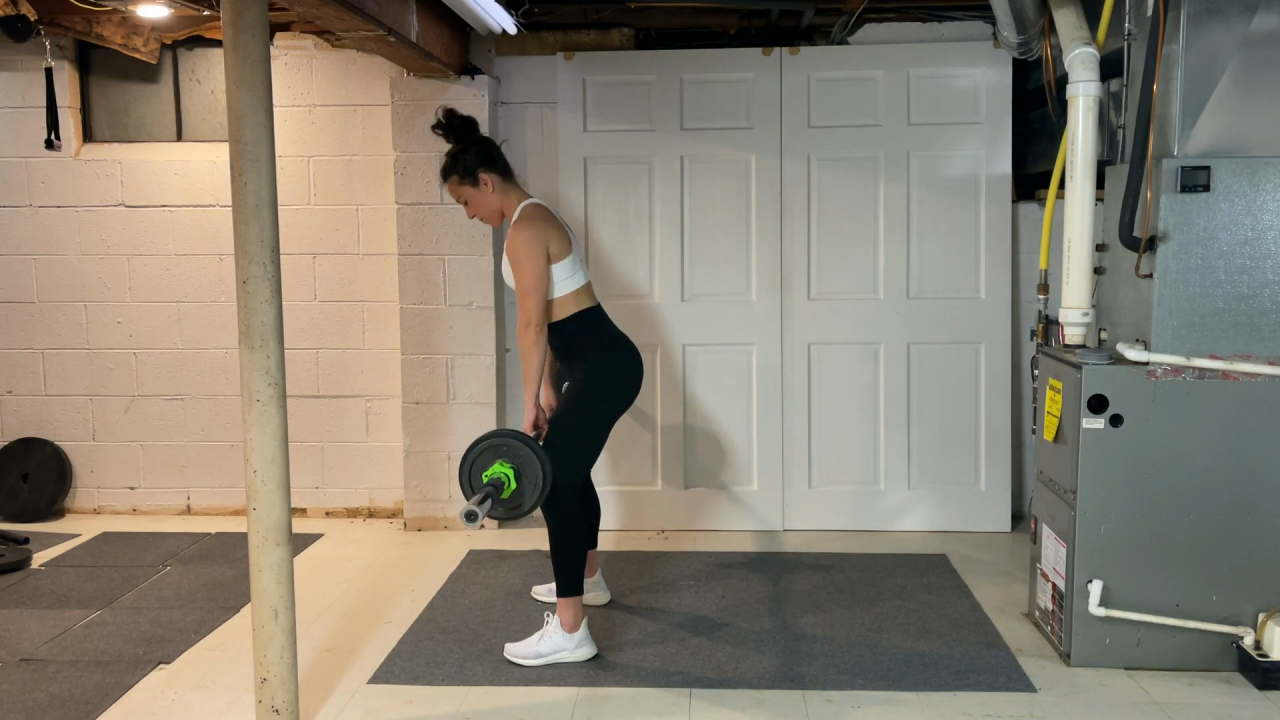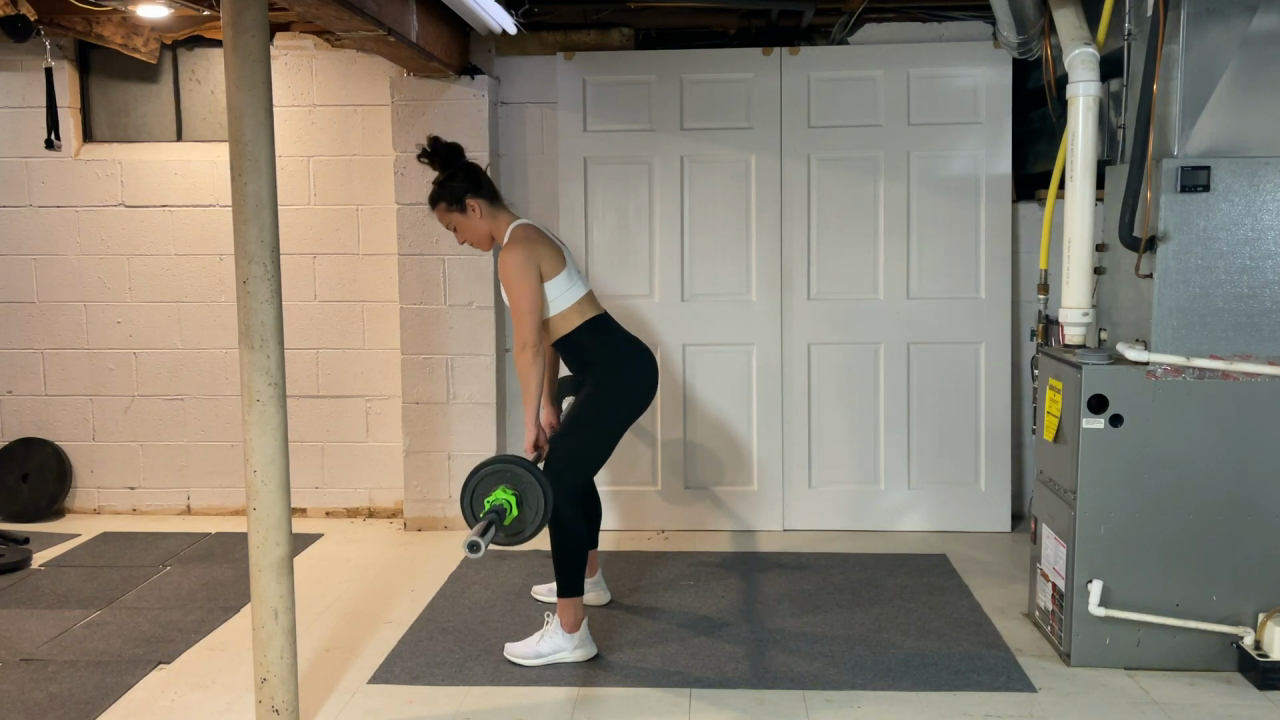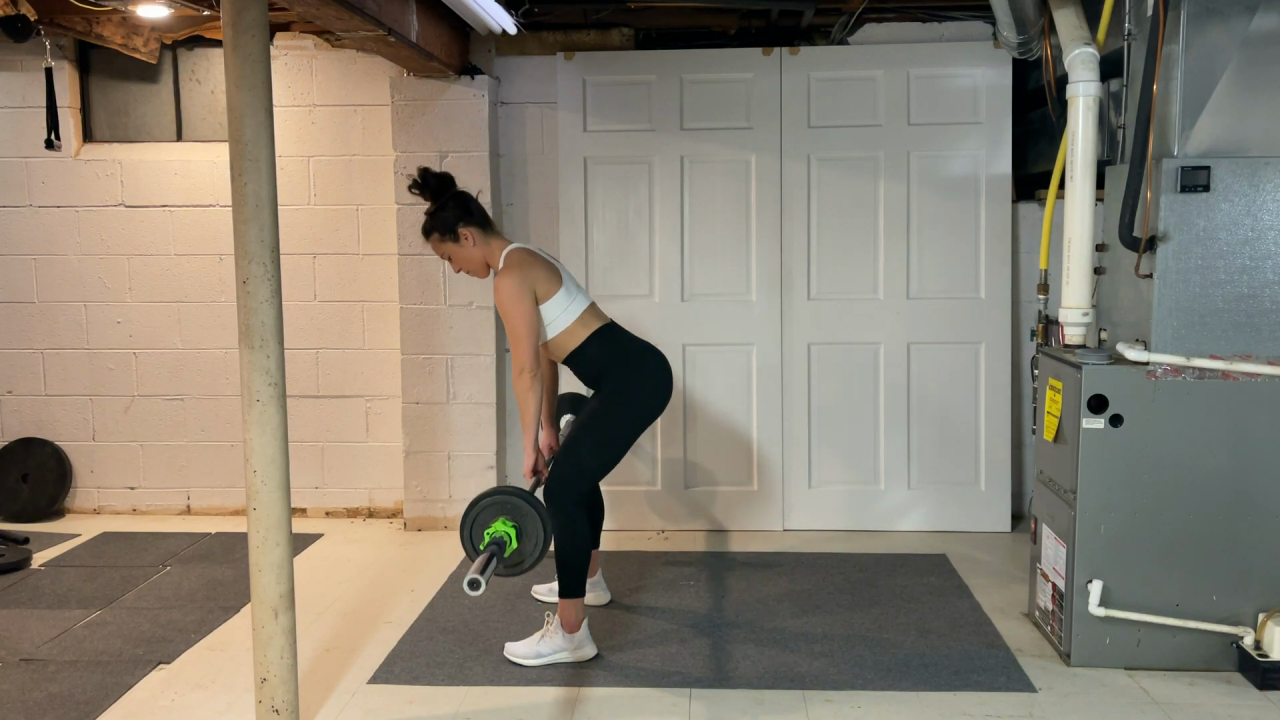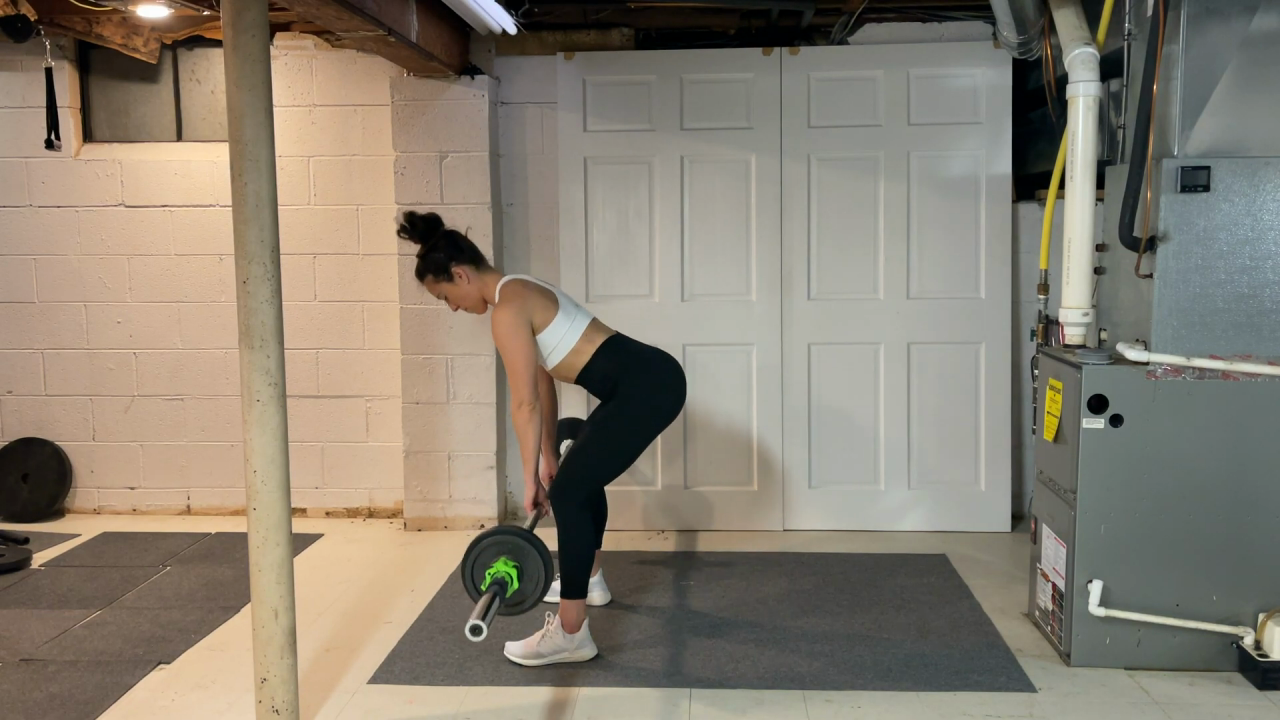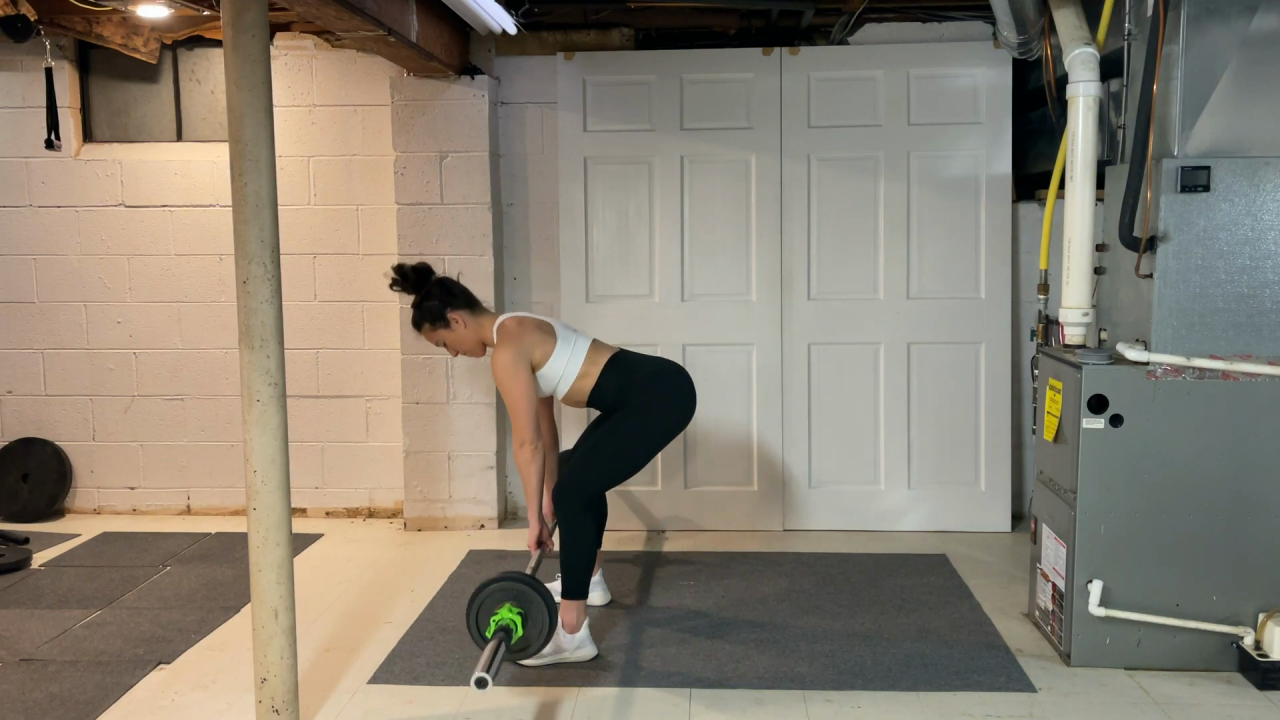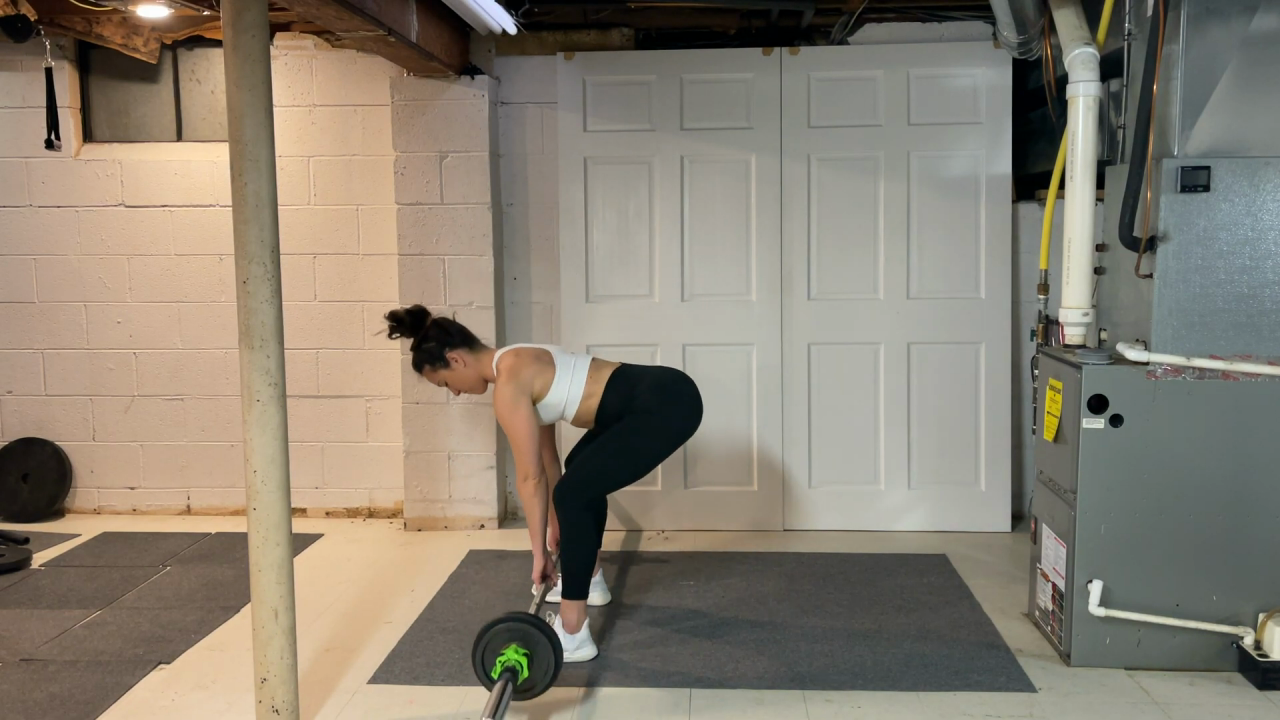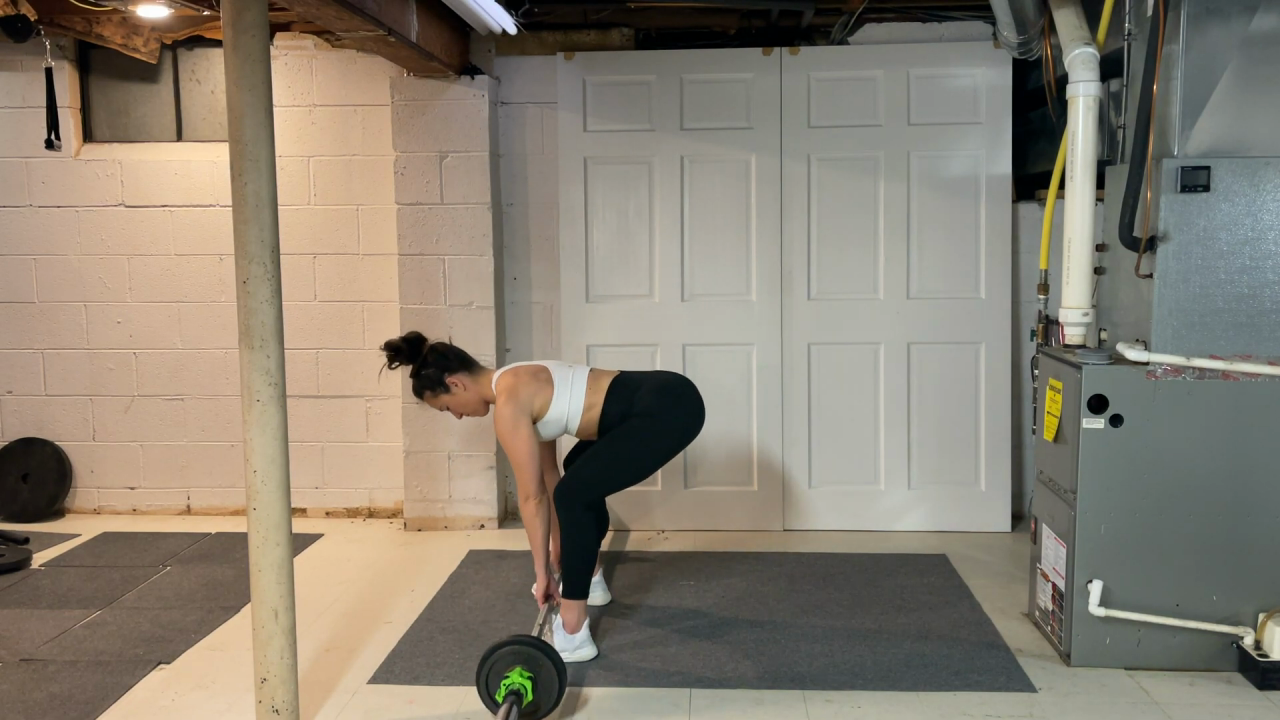
dt=0.2s
person 1, frame 1
left shoulder: (524, 229)
right shoulder: (535, 218)
left elbow: (532, 324)
left wrist: (531, 402)
right wrist: (549, 389)
left hip: (602, 367)
right hip: (604, 361)
left knee: (555, 482)
right knee: (569, 470)
left ankle: (570, 633)
right ankle: (588, 579)
person 1, frame 2
left shoulder: (514, 251)
right shoulder: (529, 238)
left elbow: (528, 346)
right elbow: (547, 335)
left wrist: (531, 422)
right wrist: (549, 406)
left hip: (617, 373)
right hip: (621, 366)
left knee: (557, 484)
right knee: (573, 469)
left ankle: (569, 633)
right ankle: (588, 579)
person 1, frame 3
left shoulder: (510, 276)
right shoulder: (524, 261)
left elbow: (526, 371)
right elbow: (545, 355)
left wrist: (530, 446)
right wrist: (548, 427)
left hip: (633, 380)
right hip: (636, 372)
left knee: (563, 486)
right knee: (577, 471)
left ankle: (571, 634)
right ankle: (588, 578)
person 1, frame 4
left shoulder: (507, 309)
right shoulder: (520, 294)
left elbow: (525, 403)
right elbow: (542, 385)
left wrist: (530, 477)
right wrist: (549, 456)
left hip: (648, 388)
right hip: (649, 379)
left knee: (570, 490)
right knee: (583, 471)
left ankle: (571, 634)
right ankle: (589, 580)
person 1, frame 5
left shoulder: (506, 348)
right shoulder: (516, 332)
left elbow: (527, 443)
right elbow: (543, 424)
left wrist: (534, 516)
right wrist: (550, 489)
left hip: (660, 398)
right hip: (657, 388)
left knee: (573, 492)
right knee: (582, 472)
left ankle: (572, 634)
right ankle: (590, 580)
person 1, frame 6
left shoulder: (508, 383)
right shoulder: (518, 366)
left elbow: (530, 477)
right elbow: (546, 457)
left wrist: (539, 552)
right wrist: (555, 524)
left hip: (667, 405)
right hip: (663, 396)
left knee: (574, 492)
right knee: (582, 473)
left ankle: (573, 635)
right ankle: (589, 579)
person 1, frame 7
left shoulder: (509, 403)
right shoulder: (518, 386)
left elbow: (531, 497)
right elbow: (548, 473)
left wrist: (542, 572)
right wrist: (558, 541)
left hip: (668, 409)
right hip: (664, 399)
left knee: (575, 493)
right knee: (580, 472)
left ankle: (572, 636)
right ankle: (590, 580)
